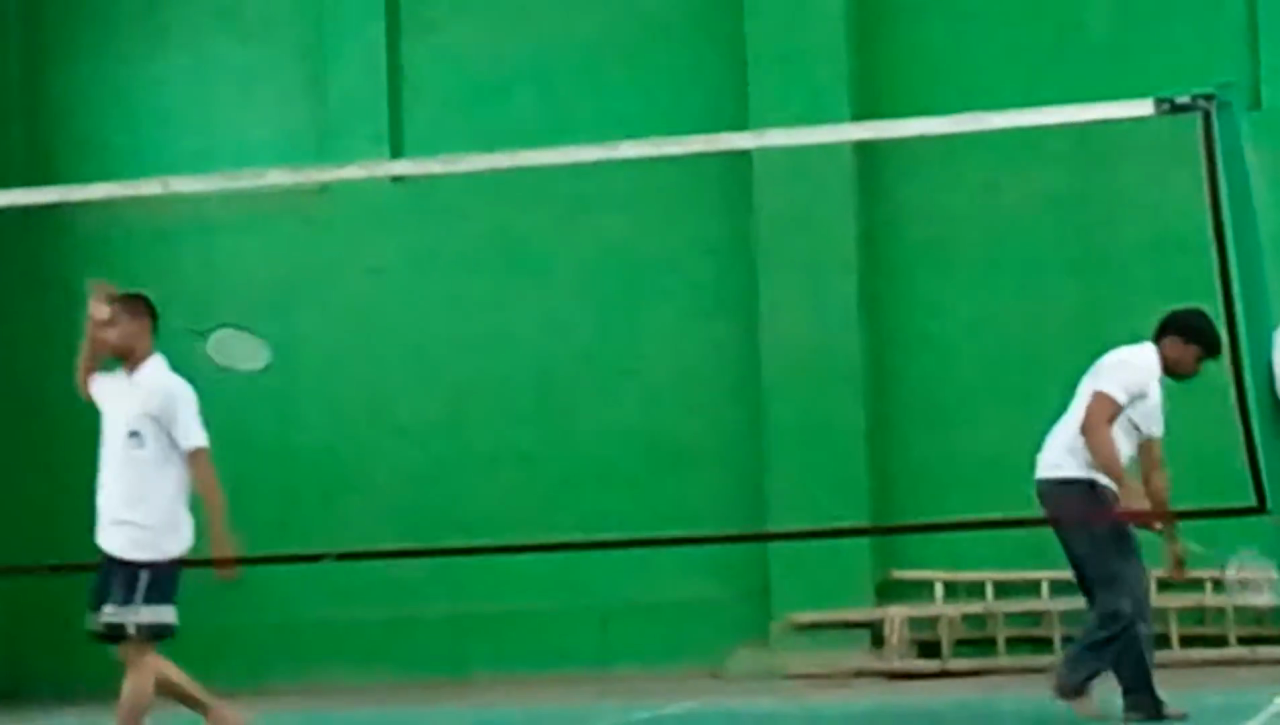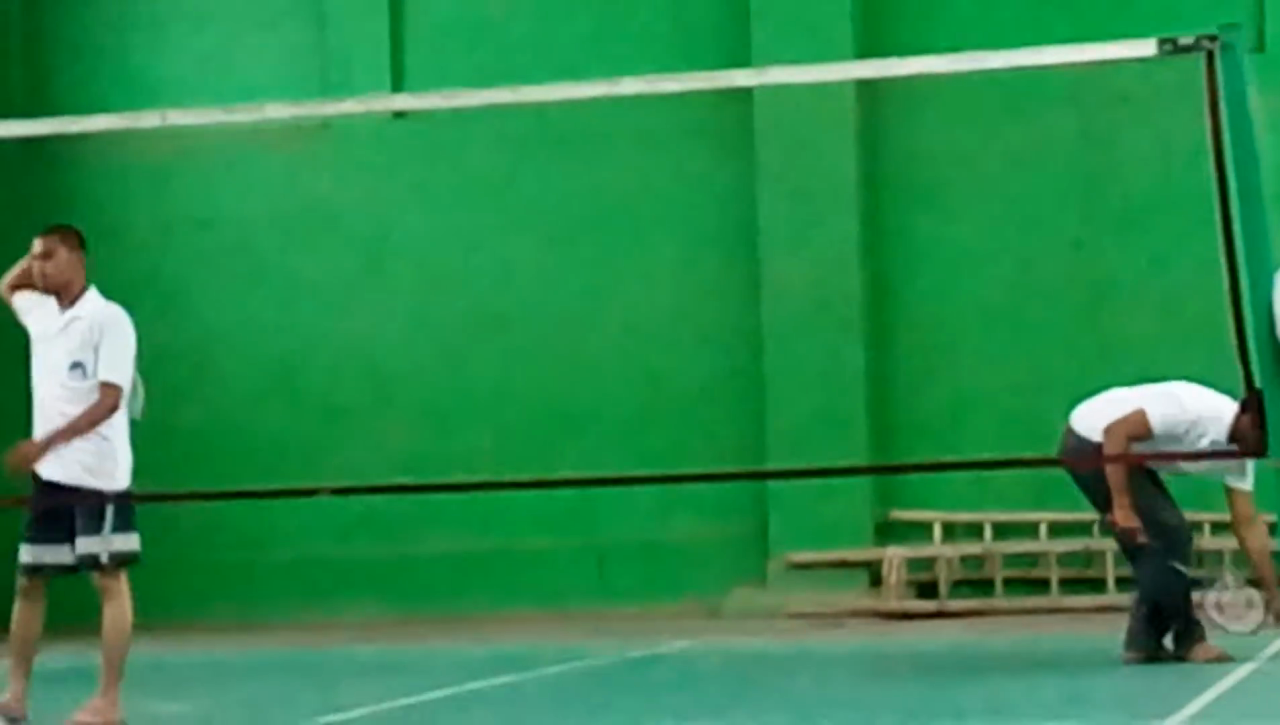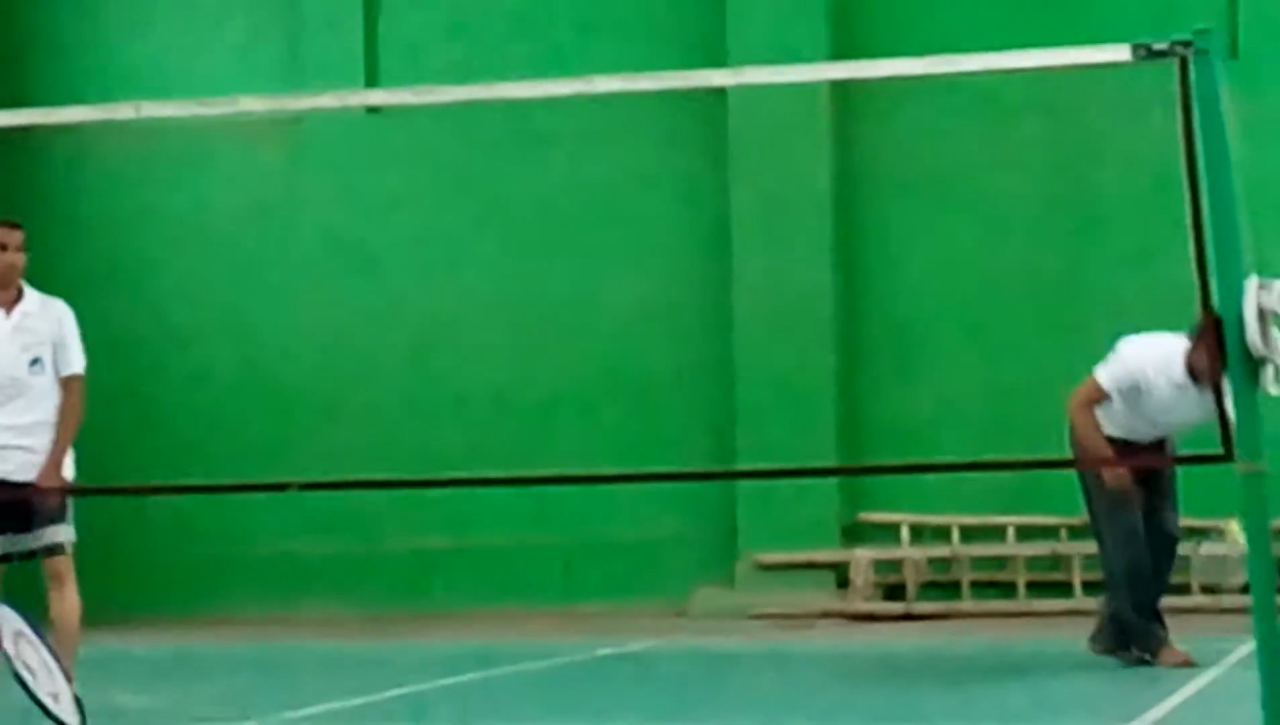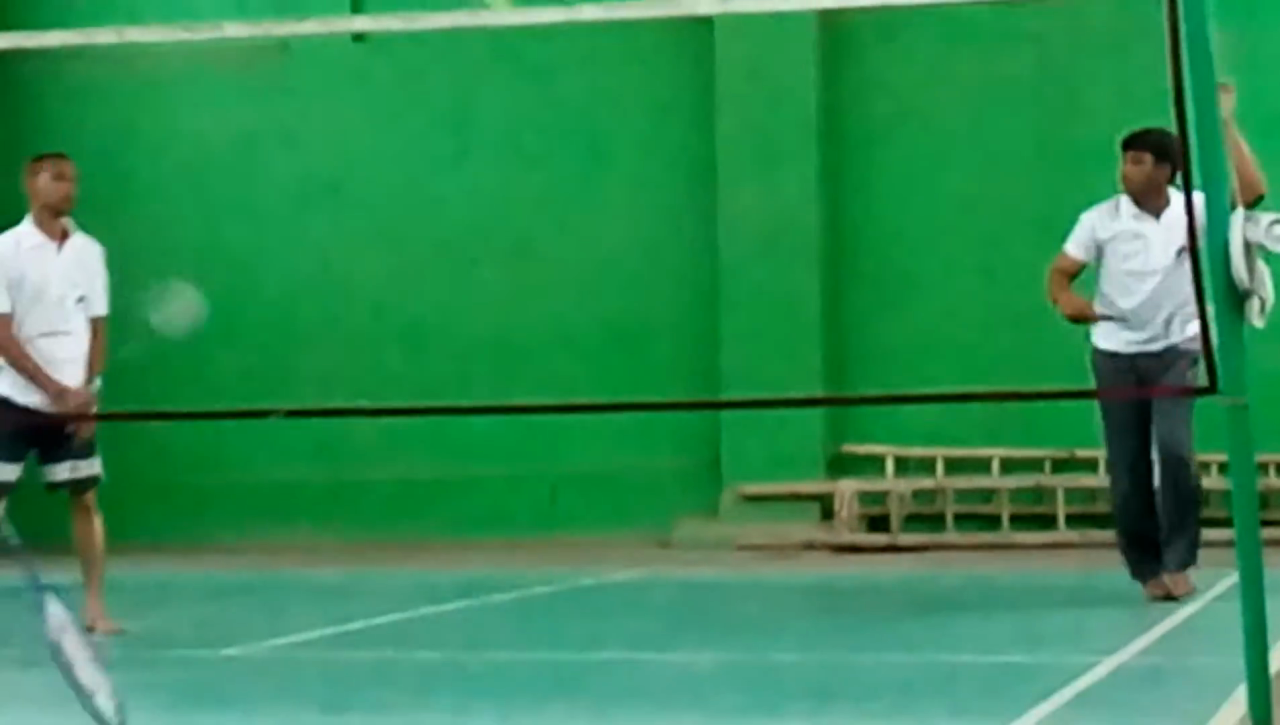
dt=0.4s
person 1, frame 1
left shoulder: (170, 389)
right shoulder: (120, 385)
left elbow: (200, 463)
right elbow: (84, 383)
left wrist: (222, 535)
right wrist: (93, 322)
left hip: (150, 544)
right hip: (116, 539)
left knee: (136, 653)
right knee: (131, 650)
person 1, frame 2
left shoulder: (110, 319)
right shoulder: (40, 314)
left elbow: (110, 400)
left wrist: (44, 444)
left hip: (98, 475)
right hip: (49, 475)
left knee: (110, 582)
person 1, frame 3
left shoulder: (56, 313)
left elbow: (73, 393)
left wrist: (56, 461)
left hip: (44, 468)
left knee: (59, 569)
left ankle: (64, 678)
person 1, frame 4
left shoulder: (91, 252)
left elbow: (96, 332)
left wrist: (85, 395)
right wrist: (53, 389)
left hip: (72, 401)
left knee: (85, 500)
left ankle: (94, 605)
person 2, frame 1
left shoulder: (1152, 387)
right shoulder: (1131, 366)
left elbow: (1152, 468)
right elbow: (1092, 425)
left wrist: (1171, 534)
right wrist: (1127, 491)
left hip: (1078, 483)
right hip: (1071, 481)
left knee: (1119, 592)
right knee: (1127, 591)
right ankle: (1073, 679)
person 2, frame 2
left shoulder: (1238, 453)
right shoulder: (1194, 411)
left elbow: (1249, 525)
right elbow: (1117, 432)
right wrist: (1122, 506)
right hip: (1091, 441)
left knee: (1172, 537)
right knee: (1160, 533)
left ankle: (1144, 640)
right ankle: (1188, 638)
person 2, frame 3
left shoulder: (1224, 382)
right shoulder: (1141, 357)
right elbow: (1079, 403)
right wrist: (1107, 461)
left hip: (1153, 445)
right hip: (1105, 439)
left knee: (1163, 535)
right knee: (1125, 539)
left ankle: (1115, 634)
right ankle: (1149, 640)
person 2, frame 4
left shoulder: (1195, 210)
right shoulder: (1099, 220)
left elbow: (1254, 196)
right elbow: (1059, 275)
left wrist: (1227, 128)
right wrist: (1068, 302)
left hip: (1175, 350)
right hip: (1116, 357)
left knee: (1177, 454)
right knee: (1127, 469)
left ankle: (1178, 563)
right ankle: (1150, 567)
